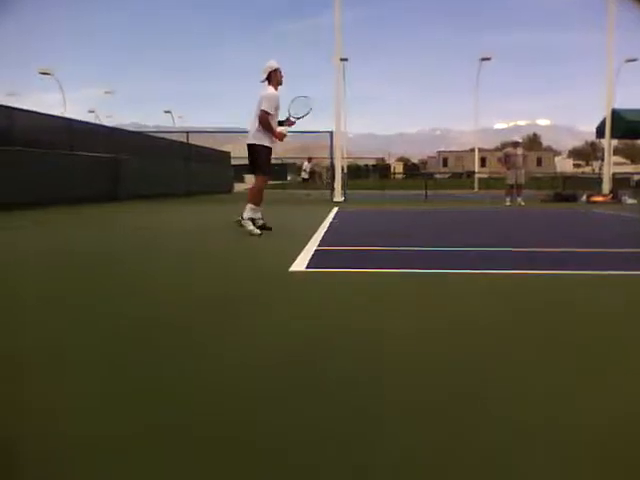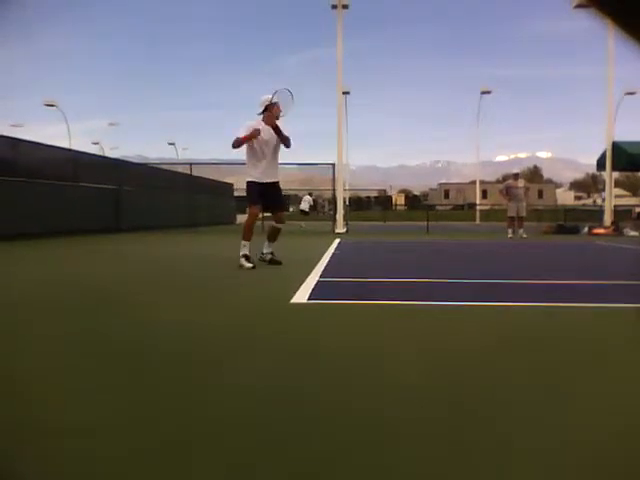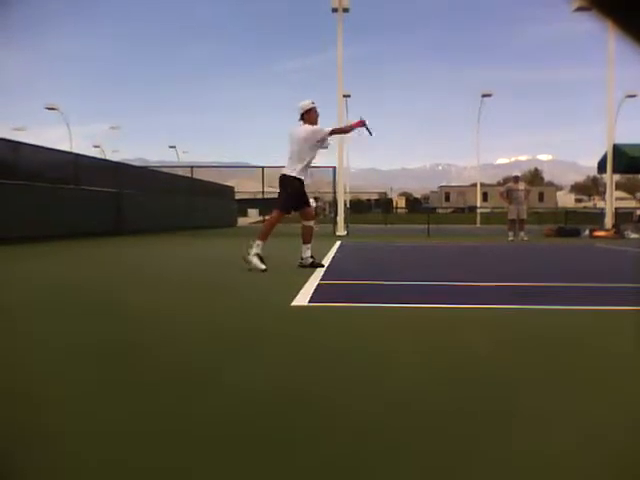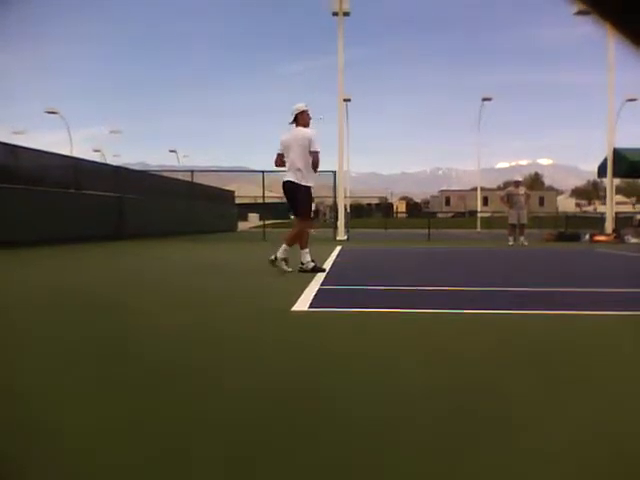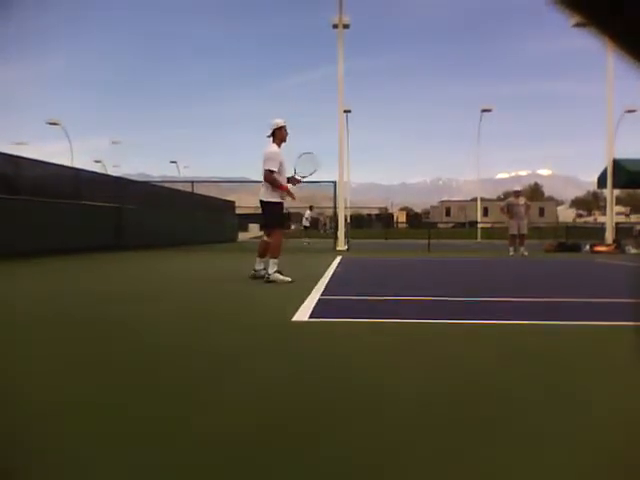
dt=0.7s
person 1, frame 1
left shoulder: (269, 94)
right shoulder: (272, 94)
right elbow: (262, 119)
left wrist: (282, 123)
right wrist: (277, 133)
left hip: (259, 142)
right hip: (260, 142)
left knee: (262, 180)
right knee: (261, 179)
left ankle: (257, 218)
right ankle: (247, 216)
person 1, frame 2
left shoulder: (276, 129)
right shoulder: (253, 126)
left elbow: (287, 144)
right elbow: (235, 144)
left wrist: (275, 126)
right wrist: (248, 137)
left hip: (272, 181)
right hip: (255, 180)
left knee: (280, 219)
right knee: (254, 213)
left ankle: (266, 253)
right ankle: (244, 253)
person 1, frame 3
left shoulder: (296, 132)
right shoulder: (313, 131)
right elbow: (338, 131)
left wrist: (320, 143)
right wrist: (358, 124)
left hip: (295, 179)
right hip: (291, 179)
left knee: (308, 215)
right knee: (278, 215)
left ankle: (306, 257)
right ankle: (254, 252)
person 1, frame 4
left shoulder: (285, 137)
right shoulder: (309, 134)
left elbow: (278, 163)
right elbow: (315, 162)
right wrist: (313, 170)
left hip: (289, 182)
right hip: (301, 184)
left knee: (302, 223)
right knee: (303, 224)
left ankle: (306, 262)
right ankle: (280, 255)
person 1, frame 5
left shoulder: (273, 151)
right shoulder: (274, 151)
right elbow: (268, 177)
left wrist: (288, 180)
right wrist: (286, 189)
left hip: (270, 199)
right hip: (272, 200)
left knee: (269, 234)
right knee: (277, 234)
left ankle: (258, 269)
right ankle: (272, 271)
